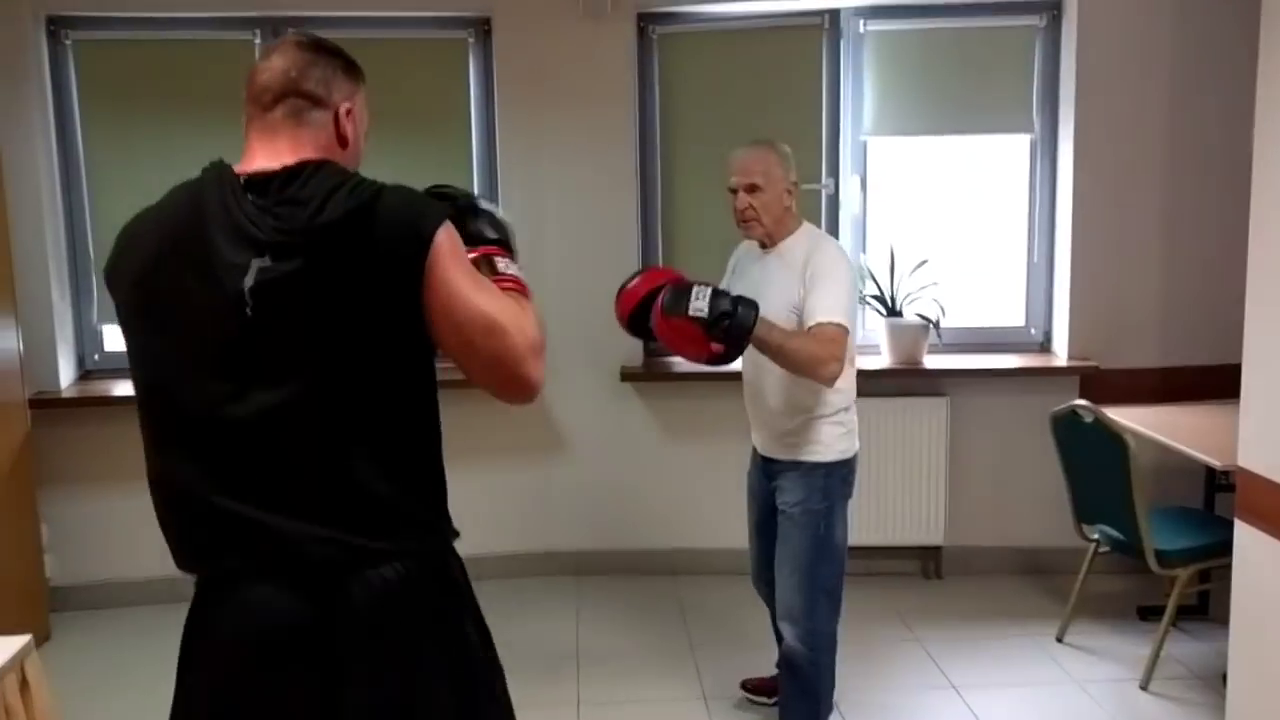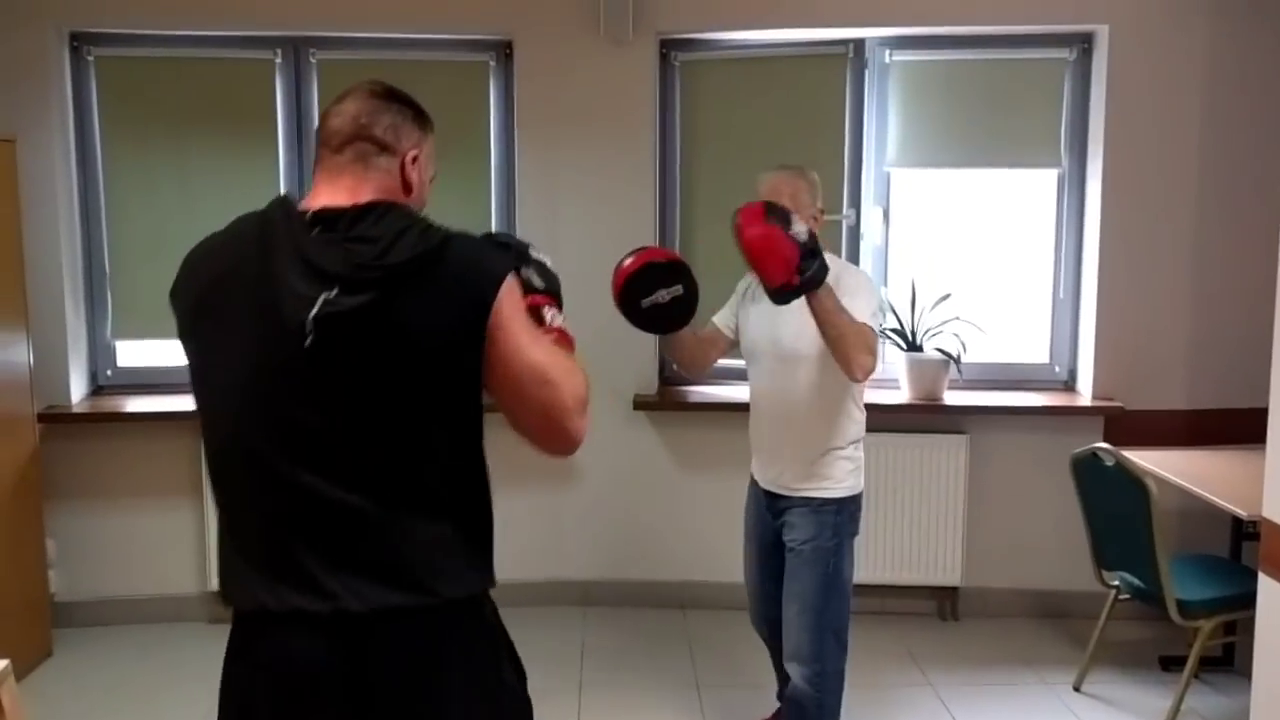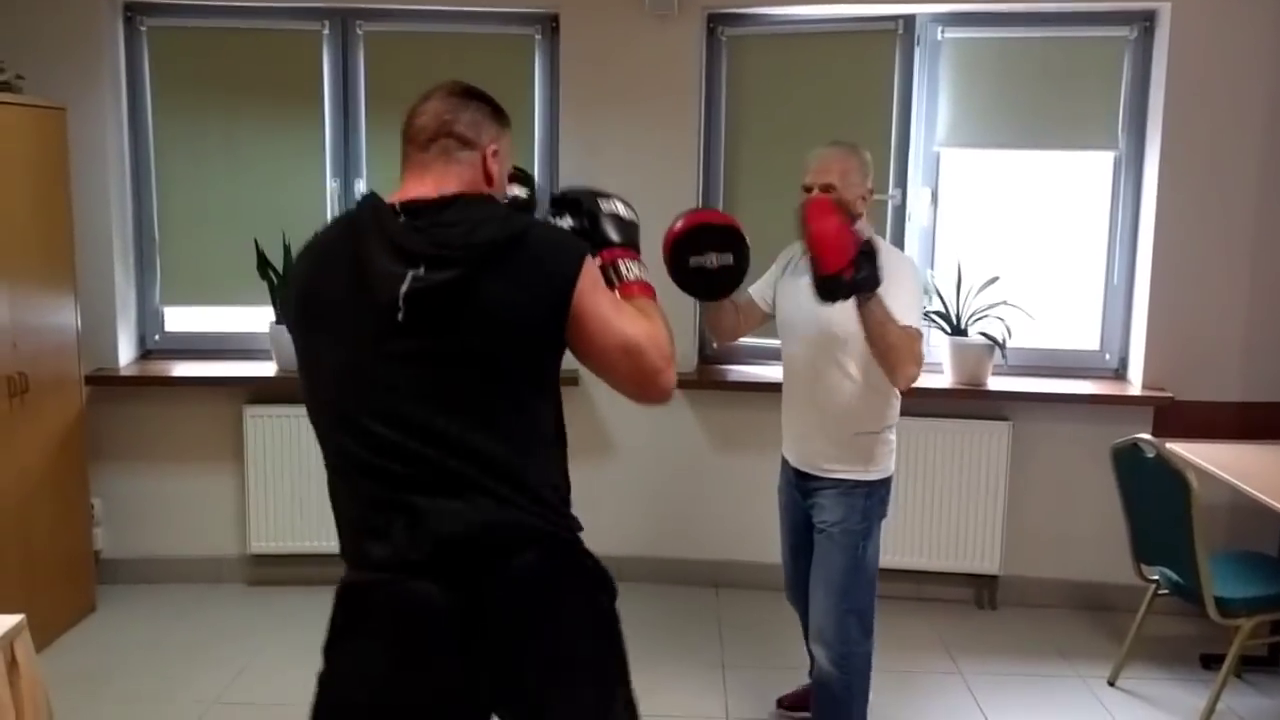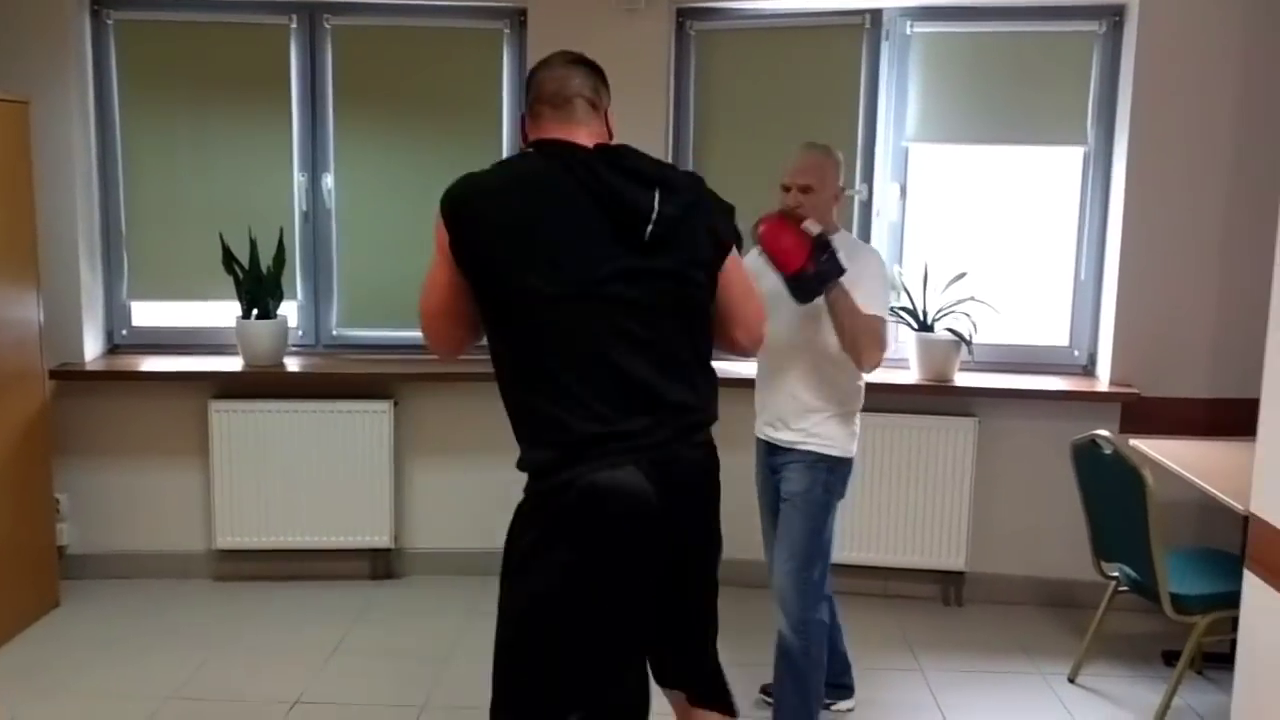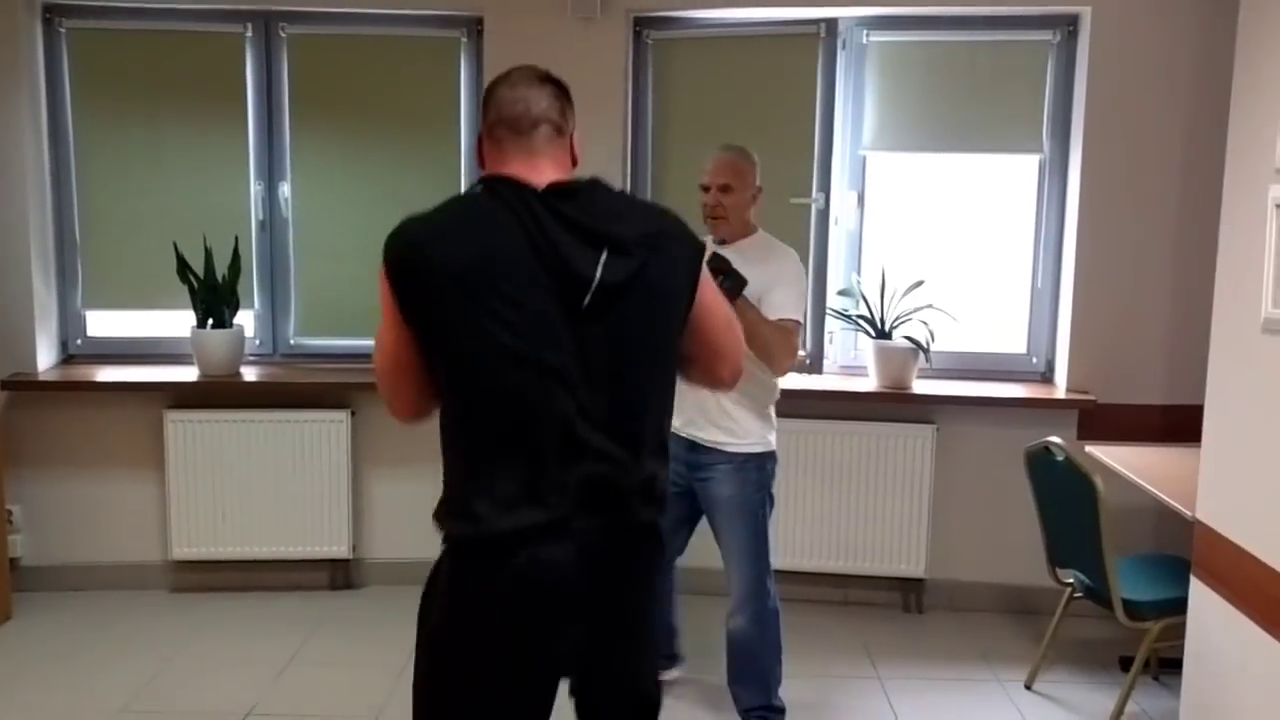
dt=0.5s
person 1, frame 1
left shoulder: (146, 244)
right shoulder: (402, 227)
right elbow: (520, 371)
right wrist: (493, 258)
left hip: (242, 608)
right hip: (398, 597)
person 1, frame 2
left shoulder: (209, 274)
right shoulder: (465, 273)
right elbow: (562, 427)
right wrist: (540, 304)
left hip: (277, 645)
right hip: (436, 644)
person 1, frame 3
left shoulder: (318, 267)
right shoulder: (543, 257)
right elbow: (653, 376)
right wrist: (622, 257)
left hip: (392, 595)
right hip: (536, 579)
person 1, frame 4
left shoulder: (478, 204)
right shoulder: (687, 199)
left elbow: (447, 337)
right elbow: (746, 333)
left hip: (579, 493)
right hip: (684, 481)
person 1, frame 5
left shoulder: (422, 247)
right shoulder: (660, 240)
left elbow: (407, 400)
right elbow: (725, 366)
left hip: (503, 556)
right hip: (625, 541)
person 2, frame 1
left shoulder: (824, 259)
right shoulder: (743, 257)
left elbow: (826, 363)
left wrist: (749, 325)
left hip: (816, 458)
right hip: (768, 452)
left knee: (804, 598)
right knee: (769, 578)
person 2, frame 2
left shoulder: (848, 283)
right shoulder: (753, 286)
left elbow: (859, 363)
right elbow: (695, 361)
left wrist: (810, 286)
left hip: (823, 495)
right hip: (765, 486)
left knee: (810, 640)
right knee: (770, 622)
person 2, frame 3
left shoulder: (893, 270)
right shoulder: (792, 260)
left elbow: (905, 371)
right elbow: (728, 330)
left wrist: (864, 293)
left hip: (853, 477)
right hip: (797, 465)
left knee: (836, 621)
right knee: (804, 596)
person 2, frame 4
left shoulder: (860, 262)
right shoulder: (769, 250)
left elbow: (869, 356)
left wrist: (829, 280)
left hip: (820, 449)
right hip: (772, 440)
left knee: (793, 588)
right knee: (802, 576)
person 2, frame 5
left shoulder: (779, 263)
left elbow: (782, 357)
left wrist: (732, 294)
left hip: (739, 452)
right hip: (681, 440)
left knee: (748, 590)
right ankle: (657, 654)
